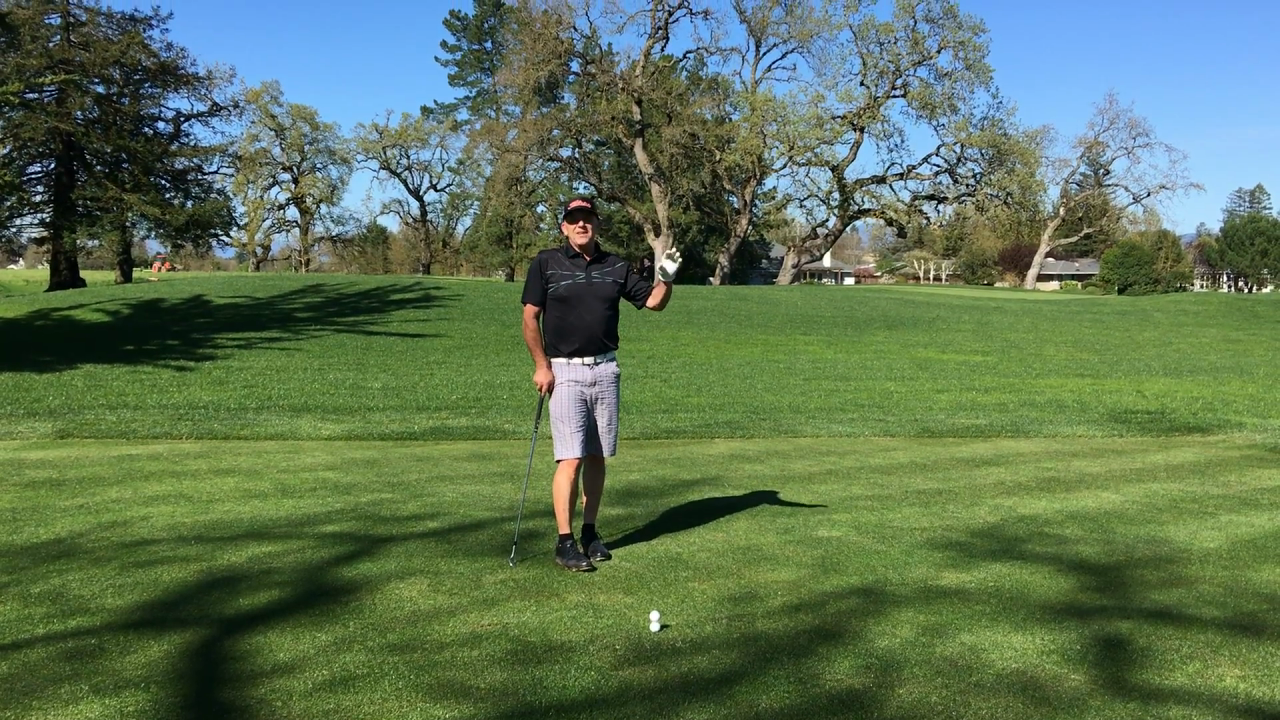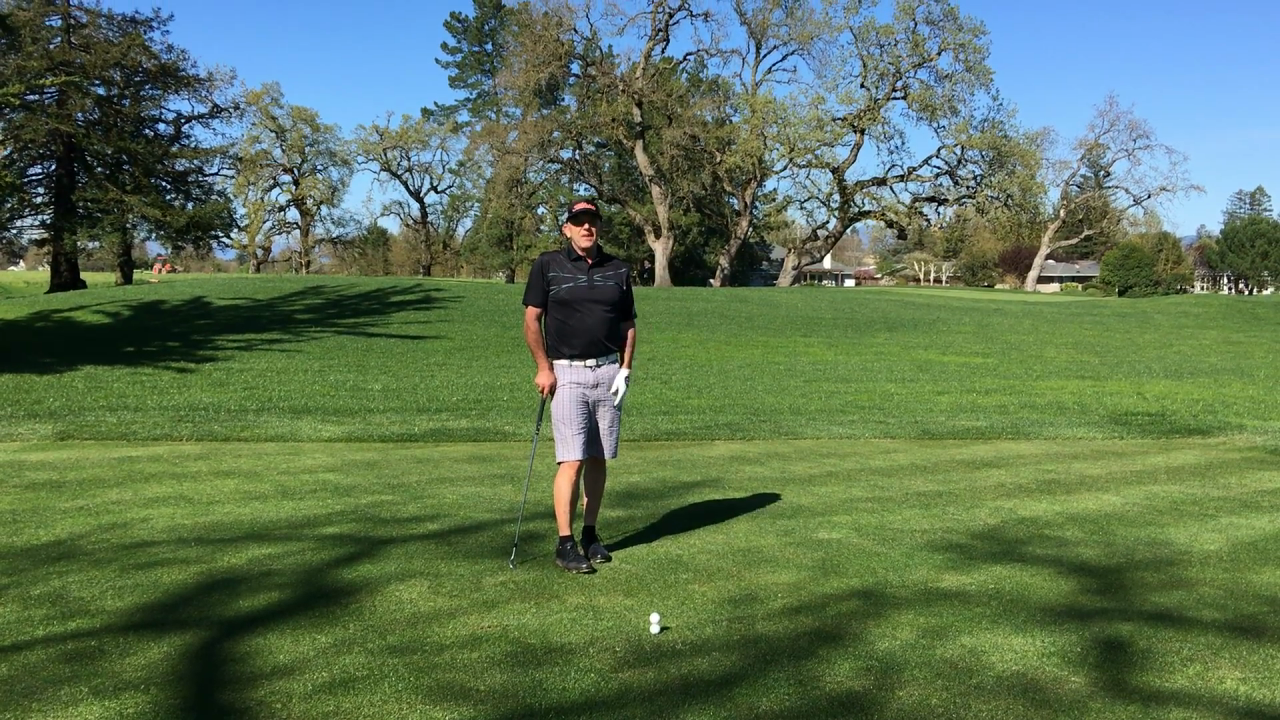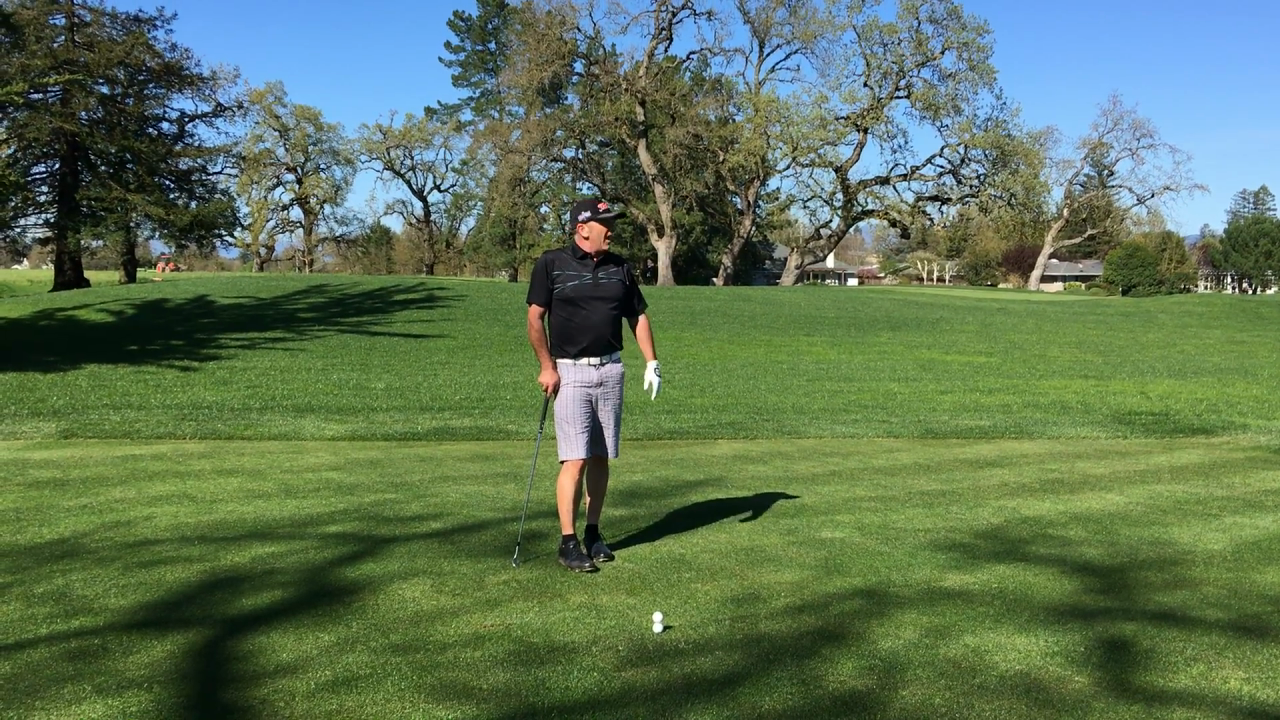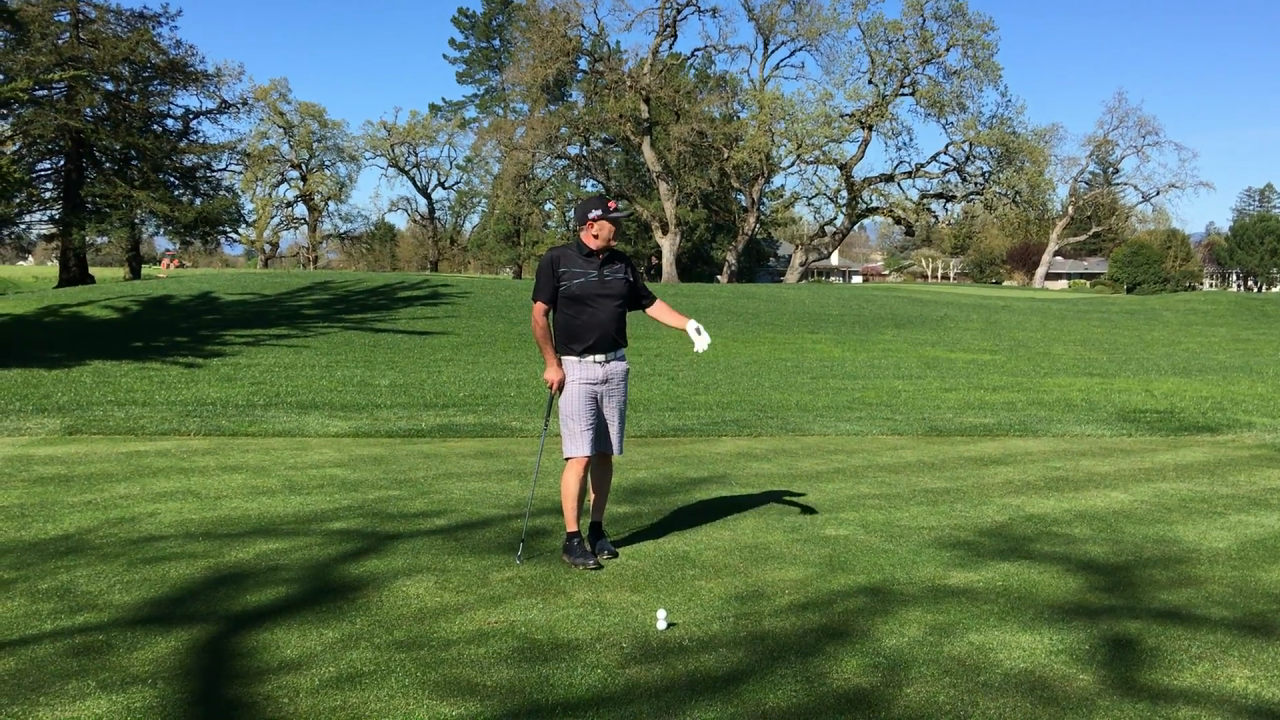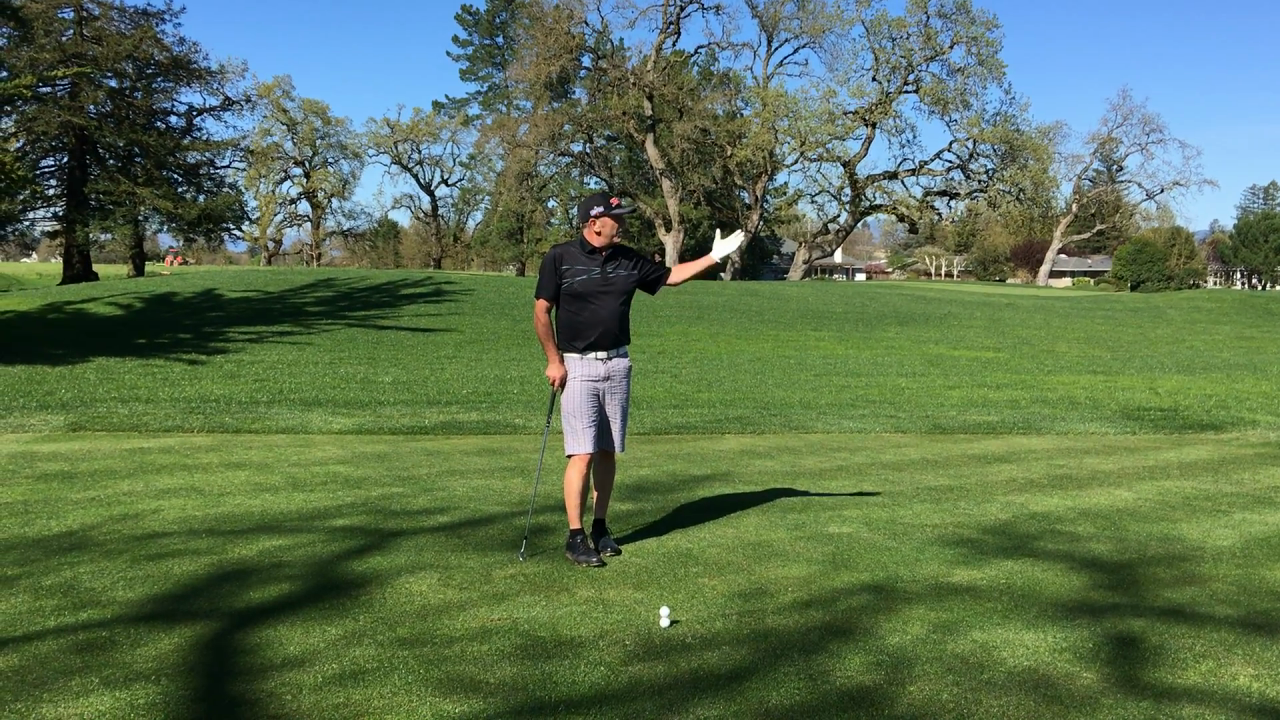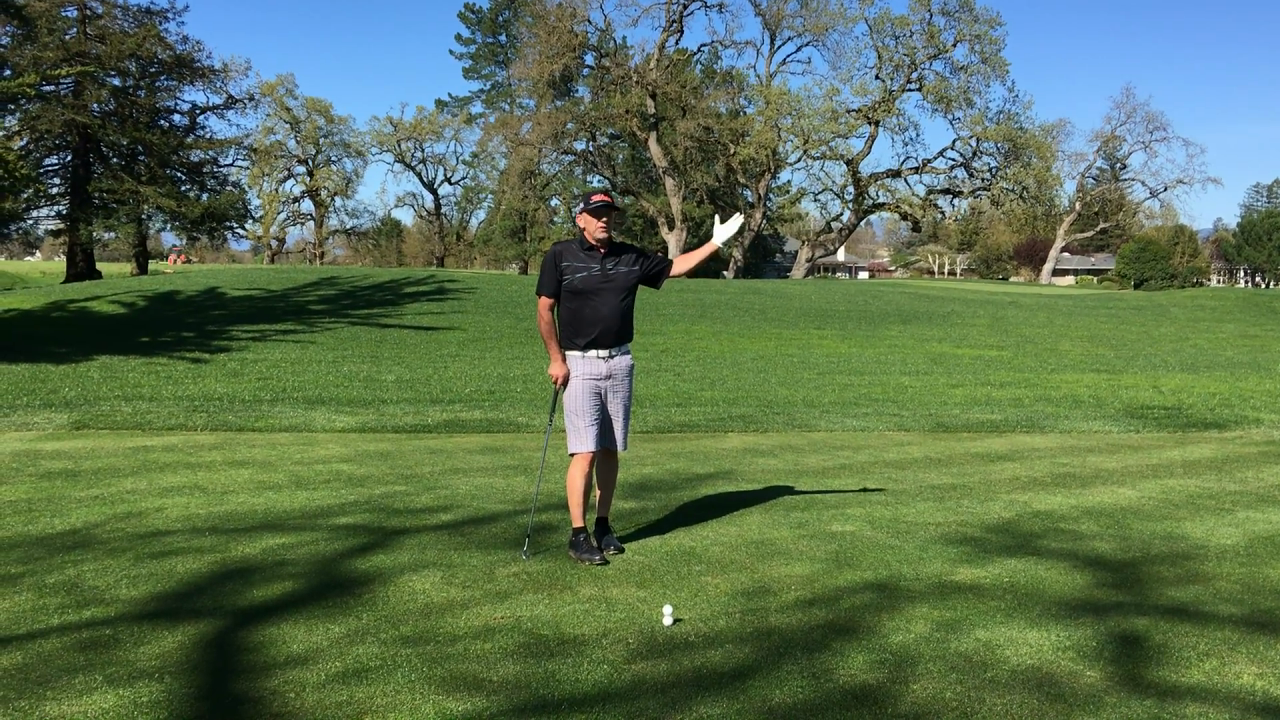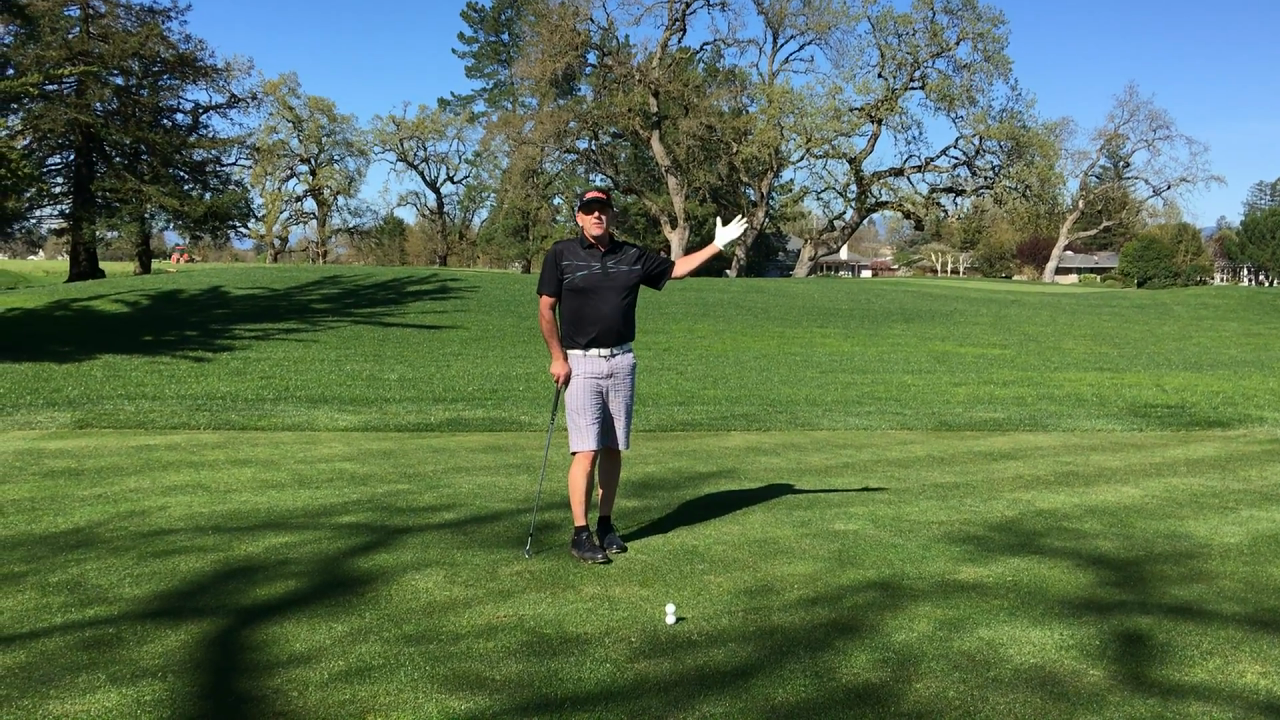
dt=0.3s
person 1, frame 1
left shoulder: (617, 267)
right shoulder: (546, 263)
left elbow: (651, 301)
right elbow: (530, 317)
left wrist: (666, 278)
right wrist: (542, 365)
left hip: (606, 369)
right hip: (565, 371)
left knee: (598, 456)
right knee: (571, 458)
left ankle: (589, 532)
right ankle: (564, 541)
person 1, frame 2
left shoulder: (618, 269)
right shoulder: (548, 264)
left elbow: (628, 322)
right elbow: (532, 318)
left wrist: (625, 370)
right wrist: (543, 368)
left hip: (607, 373)
right hip: (566, 373)
left knee: (597, 459)
right knee: (571, 460)
left ankle: (590, 534)
right ankle: (565, 543)
person 1, frame 3
left shoulder: (620, 267)
right shoulder: (552, 263)
left elbow: (638, 316)
right elbow: (535, 318)
left wrist: (652, 362)
right wrist: (547, 367)
left hip: (611, 370)
right hip: (571, 372)
left knee: (601, 458)
right knee: (575, 460)
left ankle: (593, 533)
right ankle: (568, 541)
person 1, frame 4
left shoulder: (622, 264)
right shoulder: (556, 260)
left elbow: (650, 304)
right elbow: (539, 314)
left wrist: (688, 324)
right wrist: (552, 364)
left hip: (615, 367)
right hip: (575, 369)
left knee: (605, 455)
right knee: (579, 457)
left ankle: (596, 530)
right ankle: (571, 539)
person 1, frame 5
left shoulder: (629, 260)
right shoulder: (560, 257)
left elbow: (671, 274)
right elbow: (541, 311)
left wrist: (715, 255)
right wrist: (554, 360)
left hip: (618, 364)
right hip: (577, 366)
left knee: (608, 451)
right knee: (582, 453)
left ankle: (599, 527)
right ankle: (575, 536)
person 1, frame 6
left shoulder: (630, 256)
right shoulder: (560, 255)
left elbow: (676, 266)
right elbow: (545, 310)
left wrist: (717, 241)
right wrist: (556, 359)
left hip: (620, 362)
right hip: (580, 364)
left knee: (611, 449)
right knee: (585, 452)
left ankle: (603, 526)
right ankle: (578, 535)
person 1, frame 7
left shoulder: (632, 256)
right shoulder: (561, 254)
left elbow: (676, 268)
right elbow: (546, 308)
left wrist: (717, 244)
right wrist: (557, 357)
left hip: (621, 361)
right hip: (580, 363)
left knee: (613, 448)
right knee: (586, 451)
left ankle: (606, 524)
right ankle: (580, 533)
